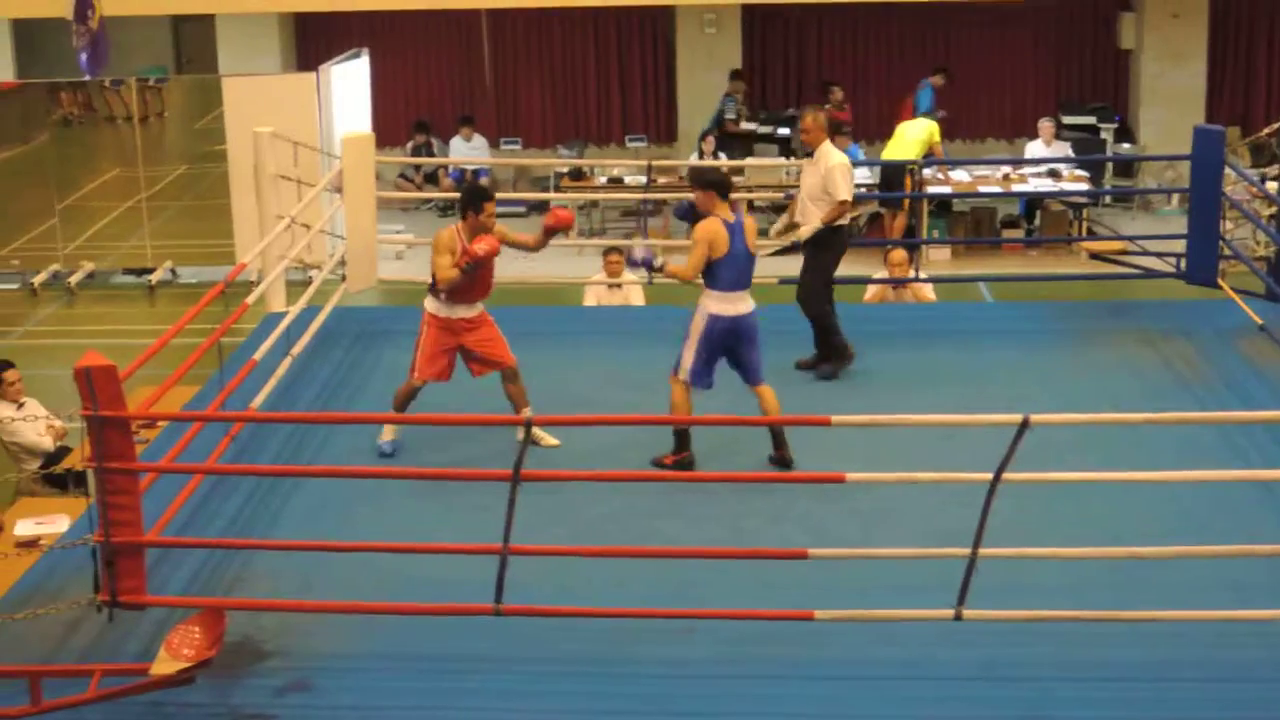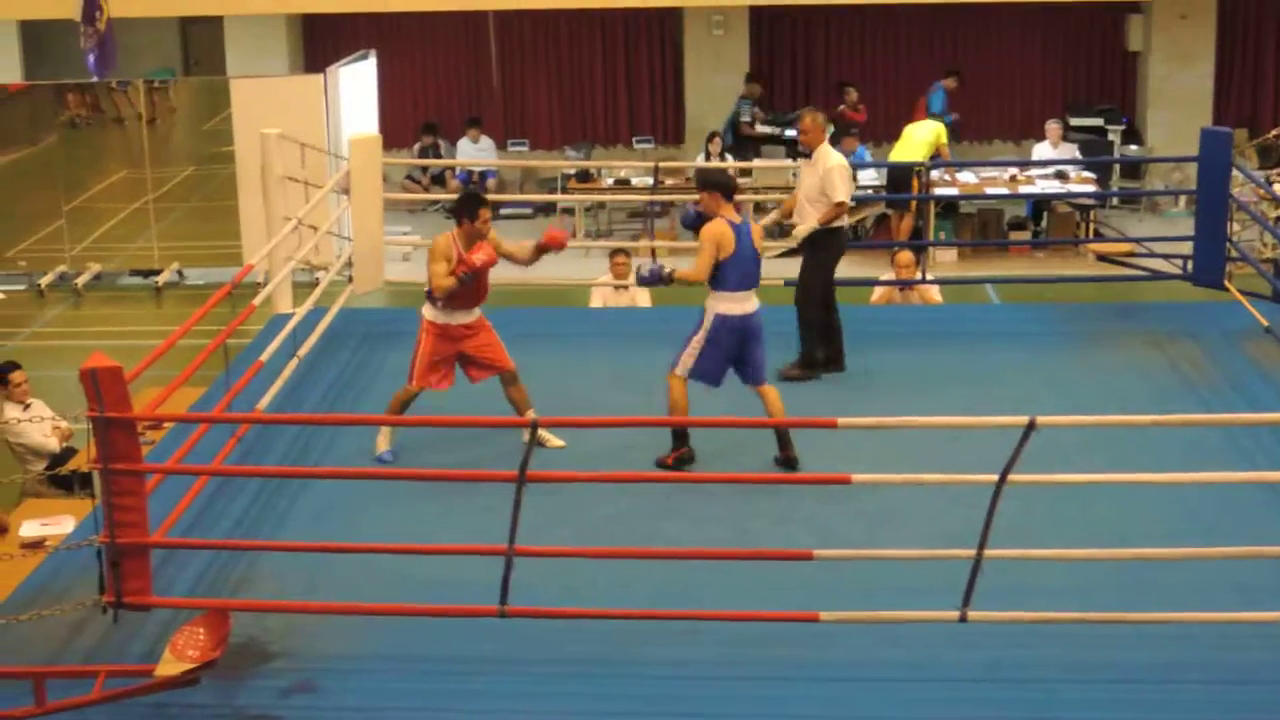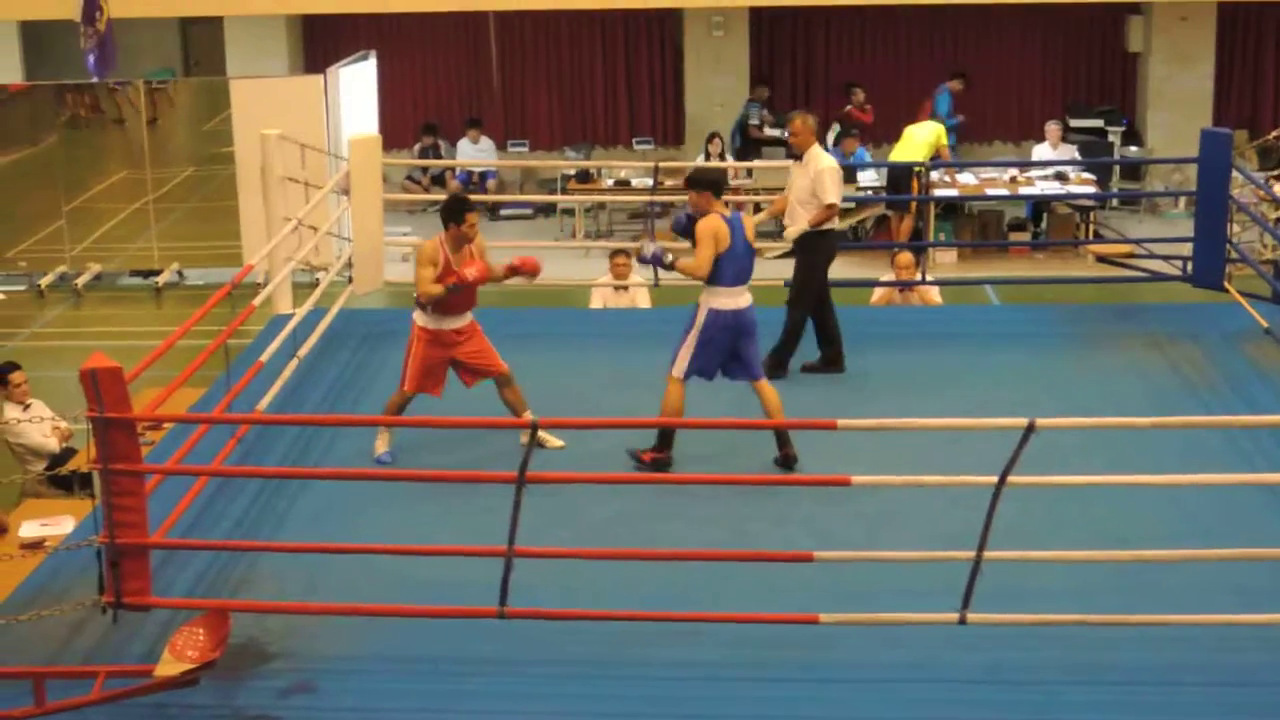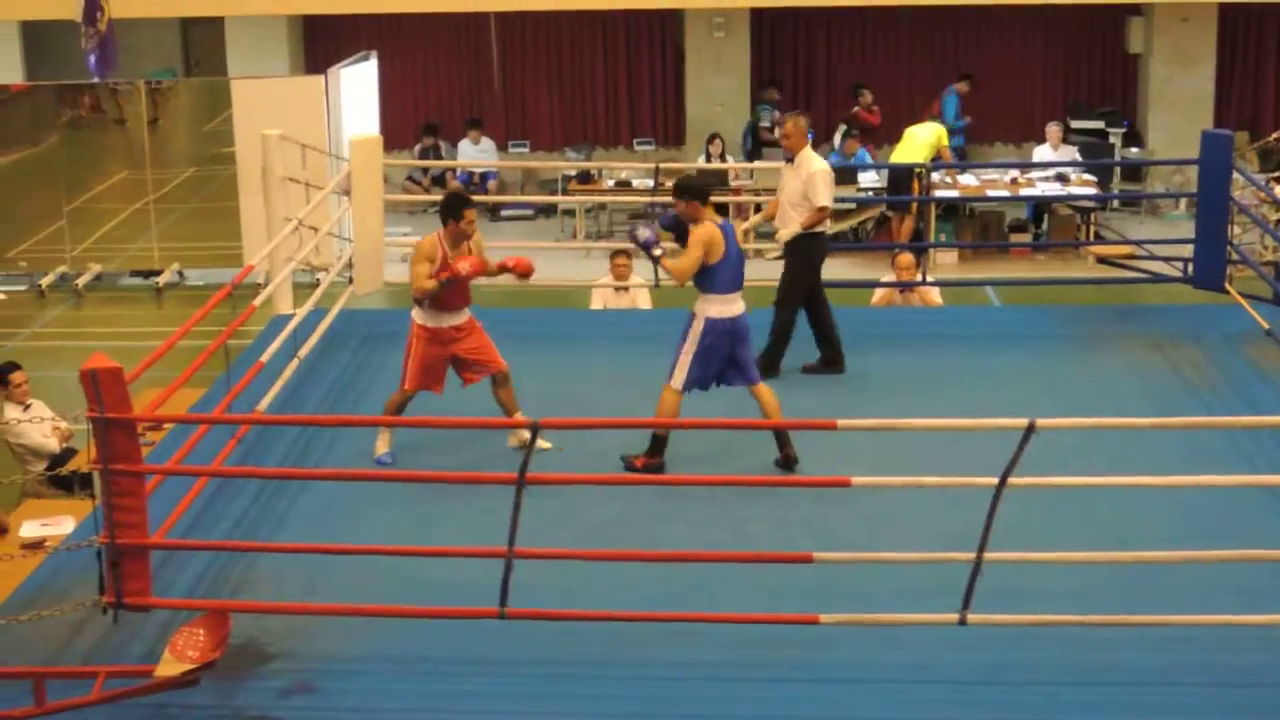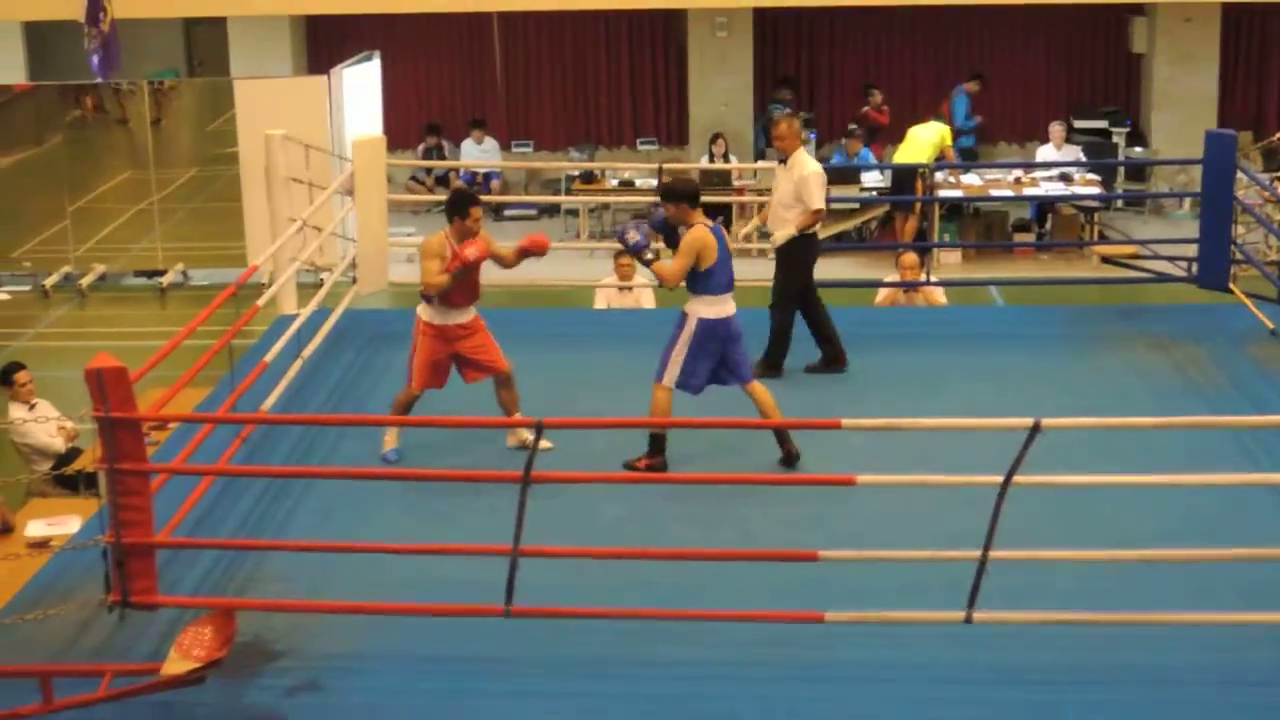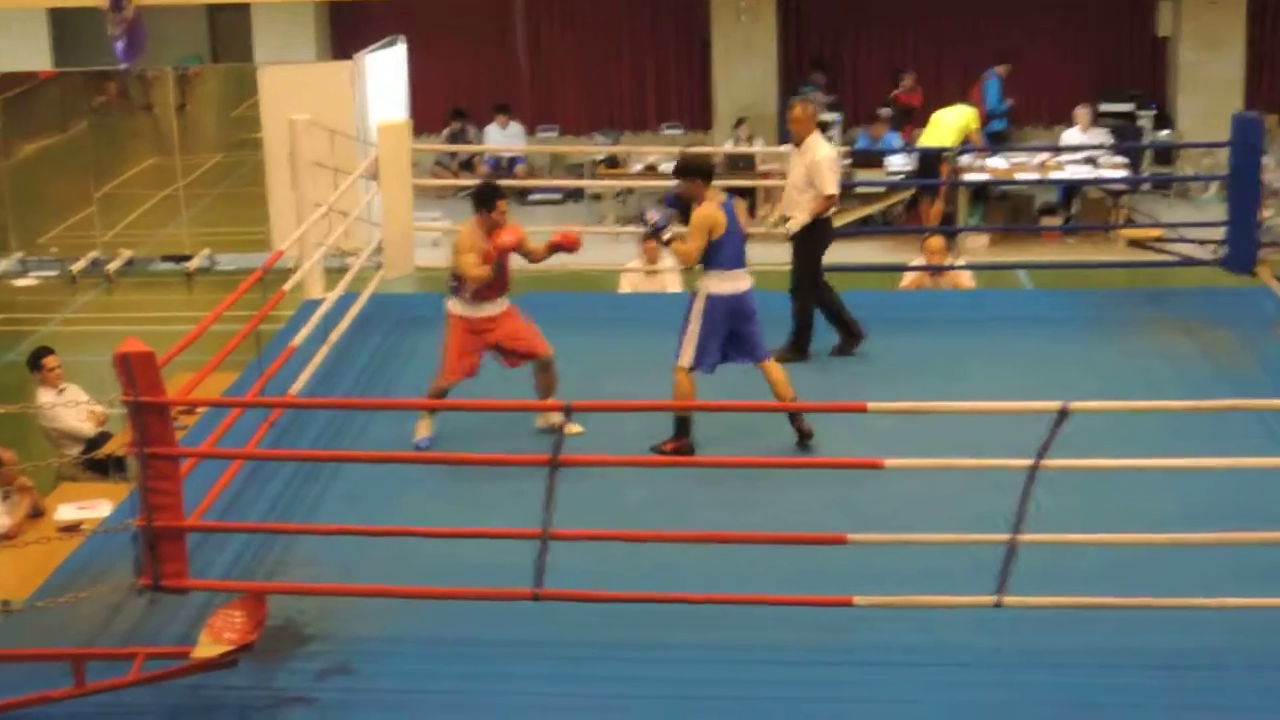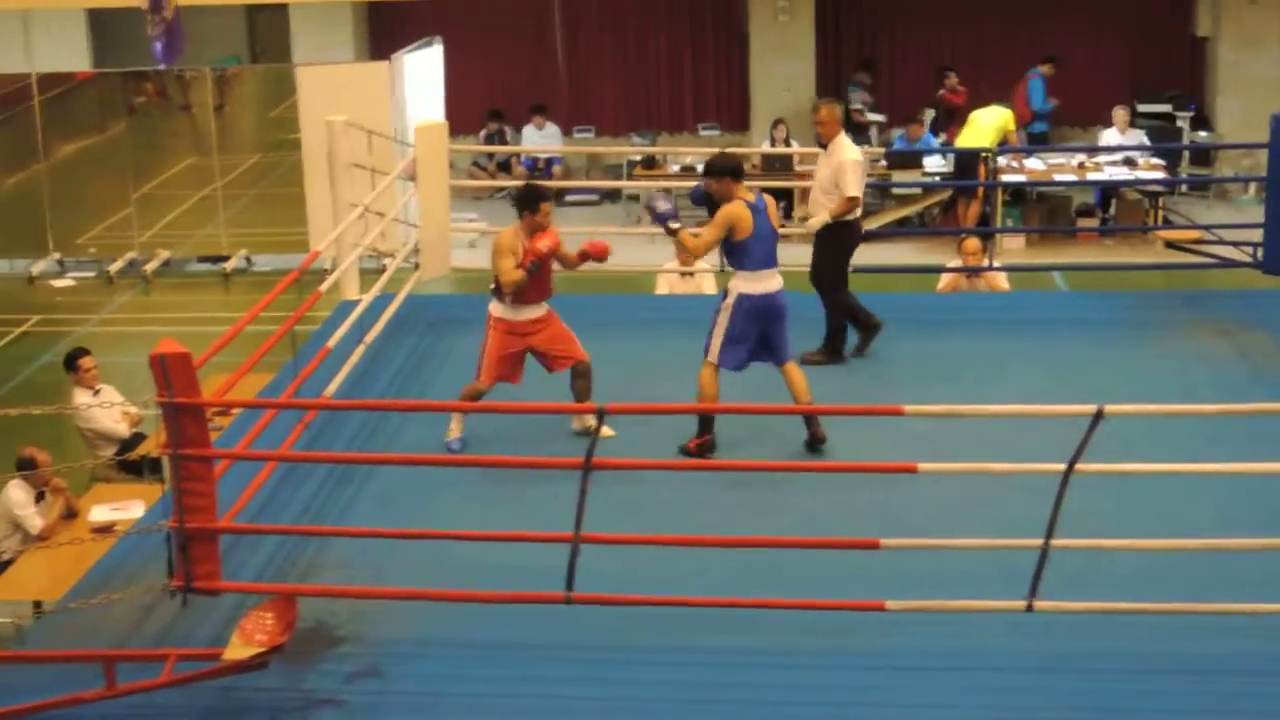
dt=0.1s
person 1, frame 1
left shoulder: (705, 228)
right shoulder: (749, 224)
left elbow: (689, 274)
left wrist: (655, 264)
left hip: (714, 314)
right hip: (744, 313)
left knee: (680, 381)
right knee: (758, 382)
left ankle: (682, 452)
right ankle: (782, 450)
person 1, frame 2
left shoulder: (712, 229)
right shoulder: (754, 227)
left elbow: (699, 276)
left wrist: (666, 274)
left hip: (721, 314)
right hip: (750, 313)
left knee: (678, 375)
right knee: (761, 382)
left ankle: (681, 448)
right ankle: (787, 450)
person 1, frame 3
left shoulder: (707, 224)
right shoulder: (745, 222)
left elbow: (701, 271)
left wrist: (669, 260)
left hip: (715, 309)
right hip: (743, 308)
left knee: (676, 377)
right knee: (758, 379)
left ankle: (660, 451)
right ankle: (786, 449)
person 1, frame 4
left shoulder: (703, 232)
right shoulder: (729, 227)
left elbow: (681, 275)
left wrist: (655, 250)
right wrist: (683, 237)
left hip: (709, 318)
right hip: (736, 314)
left knee: (673, 387)
right knee: (755, 383)
left ankle: (653, 456)
right ankle: (787, 449)
person 1, frame 5
left shoulder: (694, 237)
right shoulder: (719, 230)
left elbow: (671, 280)
left wrist: (645, 254)
right wrist: (671, 239)
left hip: (701, 318)
right hip: (726, 315)
left knee: (664, 385)
right knee: (748, 381)
left ankle: (655, 456)
right ankle: (787, 446)
person 1, frame 6
left shoulder: (703, 212)
right shoulder: (735, 205)
left elbow: (689, 258)
left wrist: (665, 233)
right wrist: (690, 220)
left hip: (714, 294)
right hip: (742, 290)
left knee: (684, 367)
right knee: (763, 360)
left ankle: (681, 438)
right ankle: (800, 423)
person 1, frame 7
left shoulder: (730, 212)
right shoulder: (769, 203)
left elbow: (697, 250)
left wrist: (671, 224)
right wrist: (712, 221)
left hip: (745, 294)
right hip: (774, 292)
left knee: (711, 363)
right knee: (785, 361)
left ankle: (704, 436)
right ankle: (814, 427)
person 2, frame 1
left shoulder: (494, 232)
right shoulder: (445, 238)
left elbow: (532, 245)
right elbow: (443, 282)
left wrist: (549, 230)
right wrist: (471, 262)
left hip: (474, 316)
right hip: (441, 318)
left knee: (510, 367)
right knee: (417, 380)
left ankle: (528, 427)
right ankle: (390, 427)
person 2, frame 2
left shoulder: (487, 239)
right shoulder: (442, 246)
left elbow: (520, 257)
right elbow: (437, 290)
left wrist: (541, 247)
right wrist: (470, 270)
left hip: (472, 321)
right hip: (439, 324)
left knee: (509, 371)
right knee: (414, 387)
right ankle: (384, 434)
person 2, frame 3
left shoulder: (475, 245)
right shoulder: (429, 250)
left elbow: (492, 275)
right elbow: (424, 294)
left wrist: (514, 268)
right wrist: (457, 282)
left hip: (463, 326)
right hip: (430, 330)
left knee: (503, 374)
right knee: (408, 391)
left ankle: (531, 431)
right ankle: (382, 437)
person 2, frame 4
left shoulder: (473, 242)
right shoulder: (427, 247)
left elbow: (485, 269)
right elbow: (418, 290)
left wrist: (507, 266)
right wrist: (450, 276)
left hip: (462, 322)
right hip: (429, 327)
left knee: (500, 372)
right knee: (408, 390)
left ankle: (519, 433)
right ankle: (383, 438)
person 2, frame 5
left shoulder: (480, 238)
right shoulder: (434, 245)
left elbow: (505, 260)
right elbow: (431, 287)
left wrist: (523, 250)
right wrist: (461, 266)
left hip: (467, 320)
right hip: (435, 325)
left knee: (504, 372)
right knee: (415, 388)
left ankle: (519, 433)
right ankle: (391, 435)
person 2, frame 6
left shoulder: (505, 231)
right shoulder: (465, 238)
left elbow: (534, 255)
right elbow: (473, 281)
left wrist: (555, 245)
right wrist: (499, 255)
left hip: (499, 311)
right hip: (466, 316)
left knee: (544, 357)
right knee: (449, 380)
left ankle: (549, 416)
right ankle: (426, 422)
person 2, frame 7
left shoulder: (546, 235)
right shoulder: (506, 241)
left elbow: (569, 263)
right elbow: (508, 284)
left wrist: (585, 254)
right wrist: (534, 261)
left hip: (539, 315)
right hip: (506, 320)
left knee: (582, 364)
right knee: (484, 384)
left ankle: (584, 419)
right ankle: (457, 423)
person 3, frame 1
left shoulder: (835, 161)
right shoulder: (810, 161)
left elbow: (843, 204)
left wrist: (815, 226)
right wrist: (785, 221)
left hip: (828, 237)
right hip: (814, 236)
left knee: (808, 296)
right knee: (819, 295)
left ankle: (837, 351)
right ankle: (827, 354)
person 3, frame 2
left shoulder: (834, 164)
right shoulder: (808, 162)
left elbow: (840, 206)
right elbow: (798, 197)
left wrist: (811, 225)
right wrist: (773, 217)
left hip: (827, 238)
right hip: (815, 238)
left knee: (807, 299)
right knee: (823, 298)
left ankle: (809, 362)
right ankle: (831, 356)
person 3, frame 3
left shoulder: (825, 166)
right shoulder: (799, 164)
left elbow: (831, 208)
right elbow: (788, 198)
left wrist: (801, 226)
right wrist: (761, 217)
left hip: (818, 240)
right hip: (807, 240)
left knee: (798, 301)
right knee: (818, 300)
left ankle: (778, 362)
right ankle: (832, 358)
person 3, frame 4
left shoulder: (816, 168)
right shoulder: (790, 165)
left elbow: (823, 210)
right elbow: (779, 200)
left wrist: (794, 230)
right wrist: (755, 220)
left hip: (808, 243)
right hip: (798, 242)
left knee: (787, 302)
right knee: (814, 301)
left ankle: (769, 362)
right ankle: (832, 358)
person 3, frame 5
left shoulder: (809, 170)
right shoulder: (784, 166)
left elbow: (817, 213)
left wrist: (789, 232)
right wrist: (754, 224)
left hip: (799, 245)
right hip: (790, 243)
left knee: (782, 304)
right knee: (808, 301)
left ankle: (772, 363)
right ankle: (833, 357)
person 3, frame 6
left shoulder: (821, 154)
right shoulder: (799, 149)
left elbow: (830, 198)
left wrist: (802, 219)
right wrist: (780, 212)
left hip: (813, 228)
right hip: (802, 226)
left knee: (803, 286)
right knee: (813, 283)
left ankle: (798, 347)
right ankle: (850, 332)
person 3, frame 7
left shoulder: (848, 156)
right shoulder: (828, 151)
left elbow: (853, 200)
left wrist: (823, 218)
right wrist: (818, 217)
left hip: (840, 229)
right hip: (828, 228)
left knee: (832, 288)
right knee: (822, 282)
left ankle: (833, 349)
right ankle: (866, 323)
